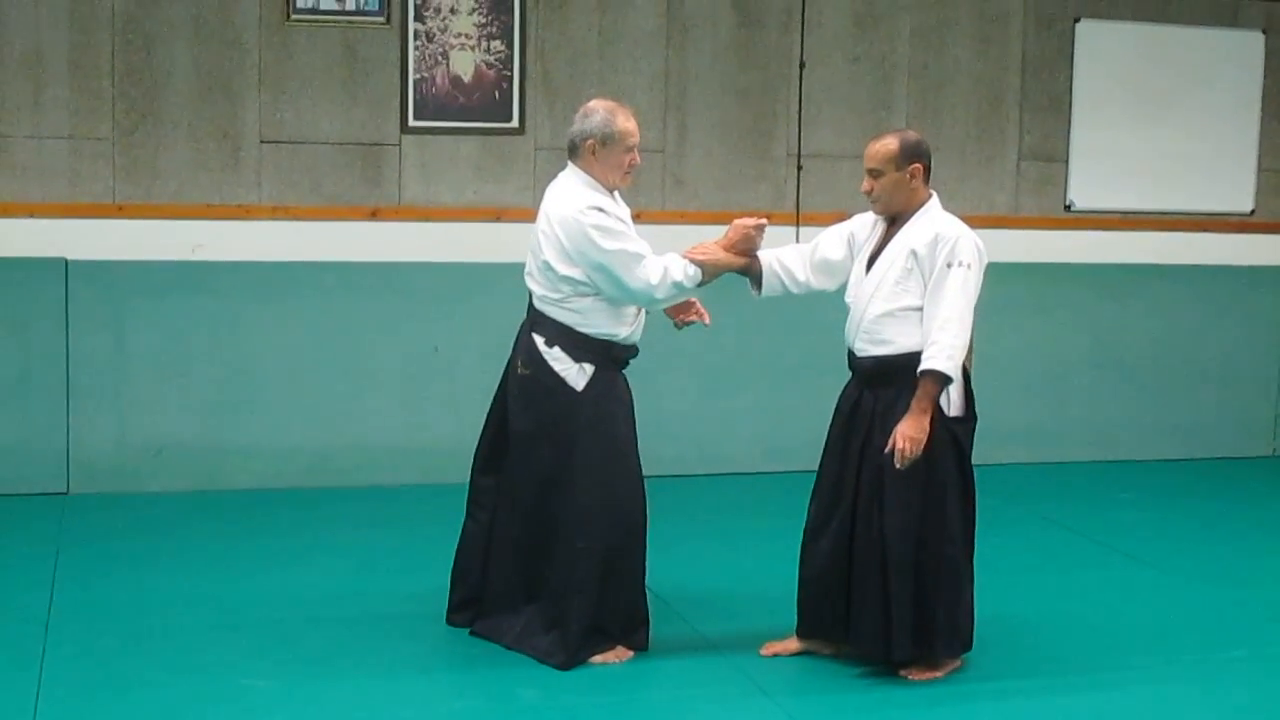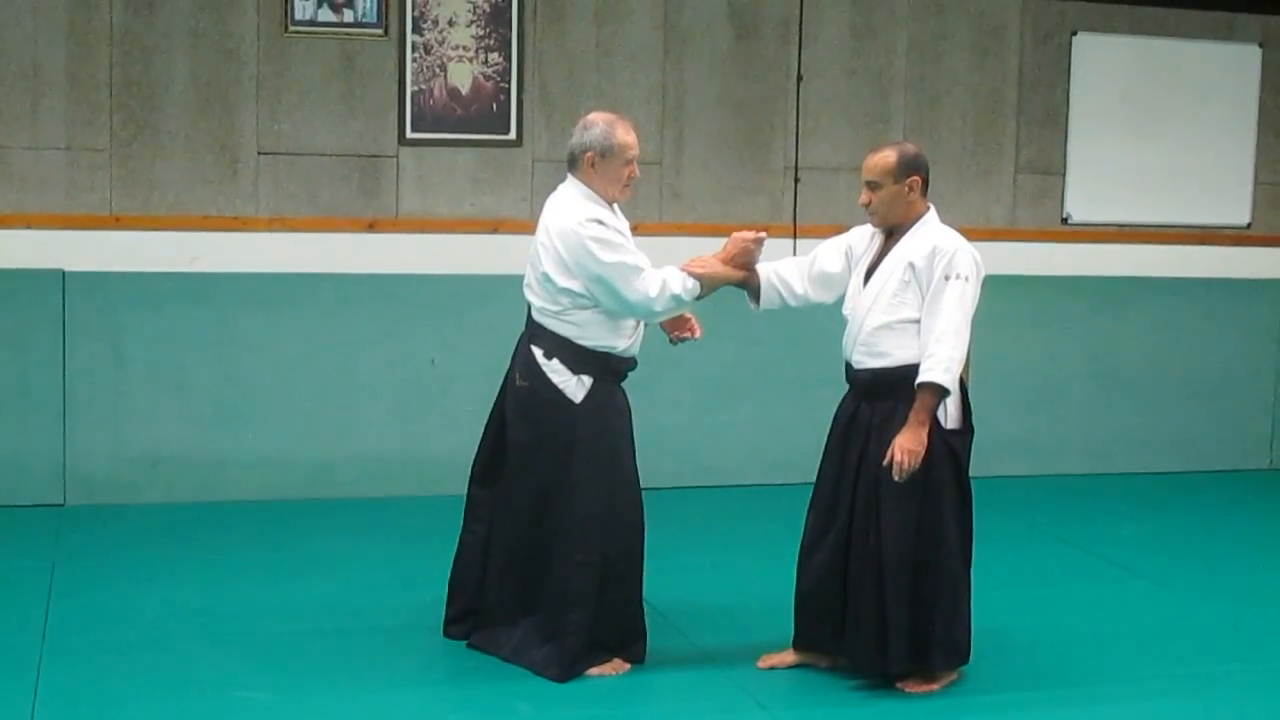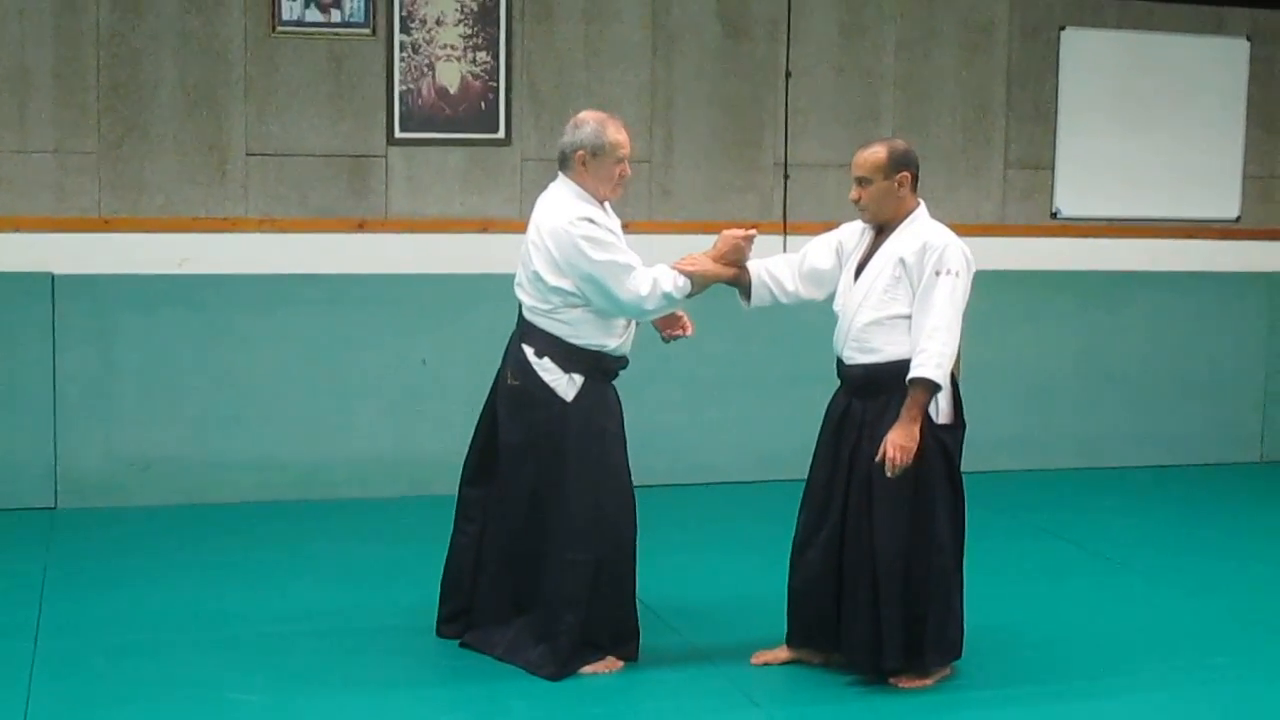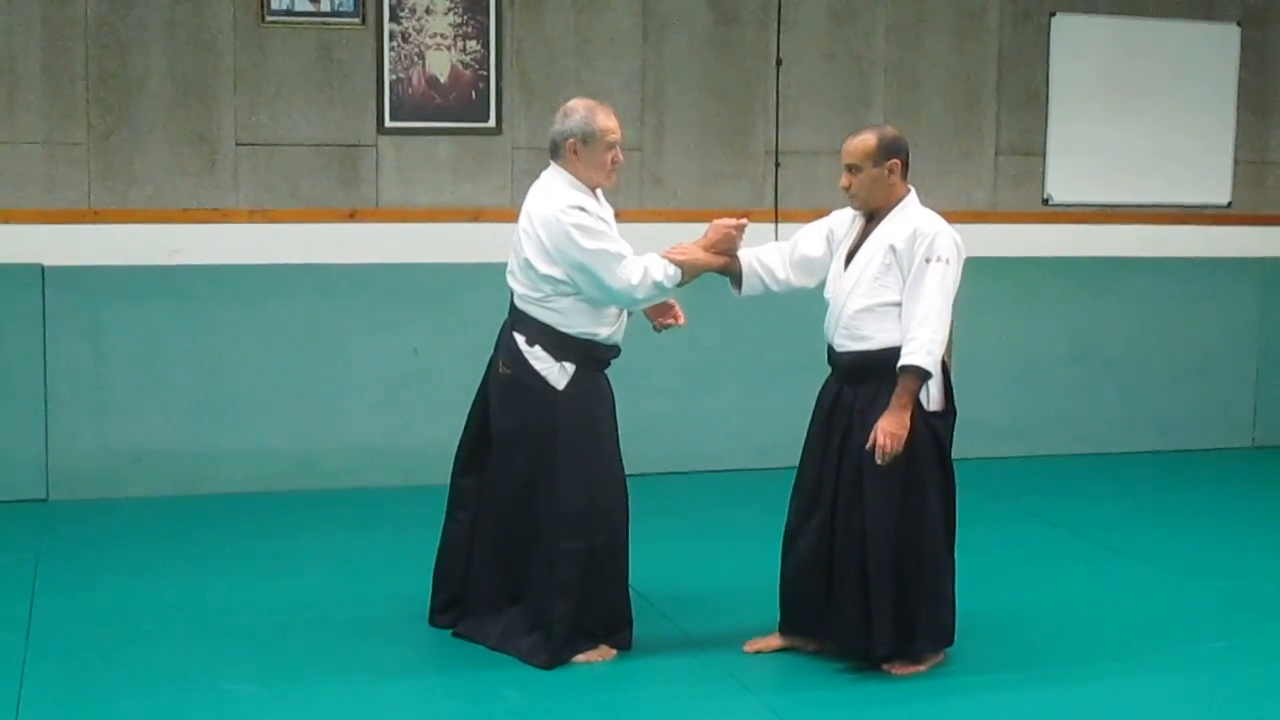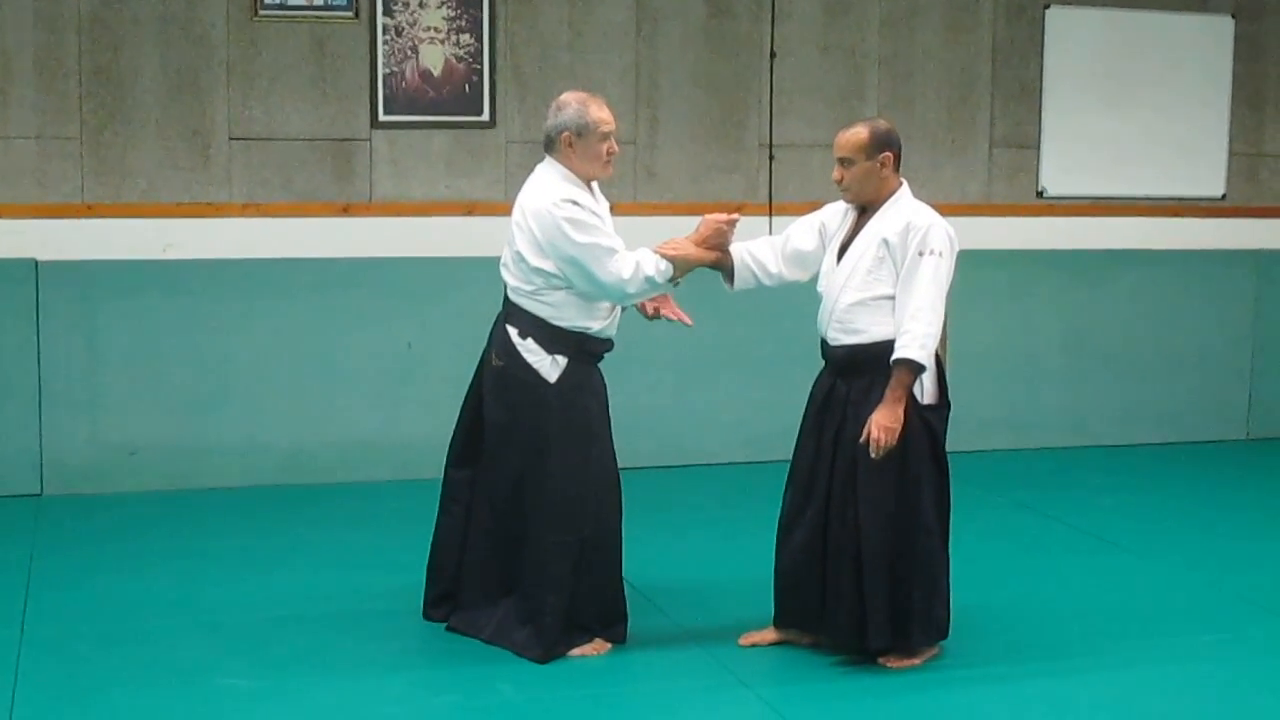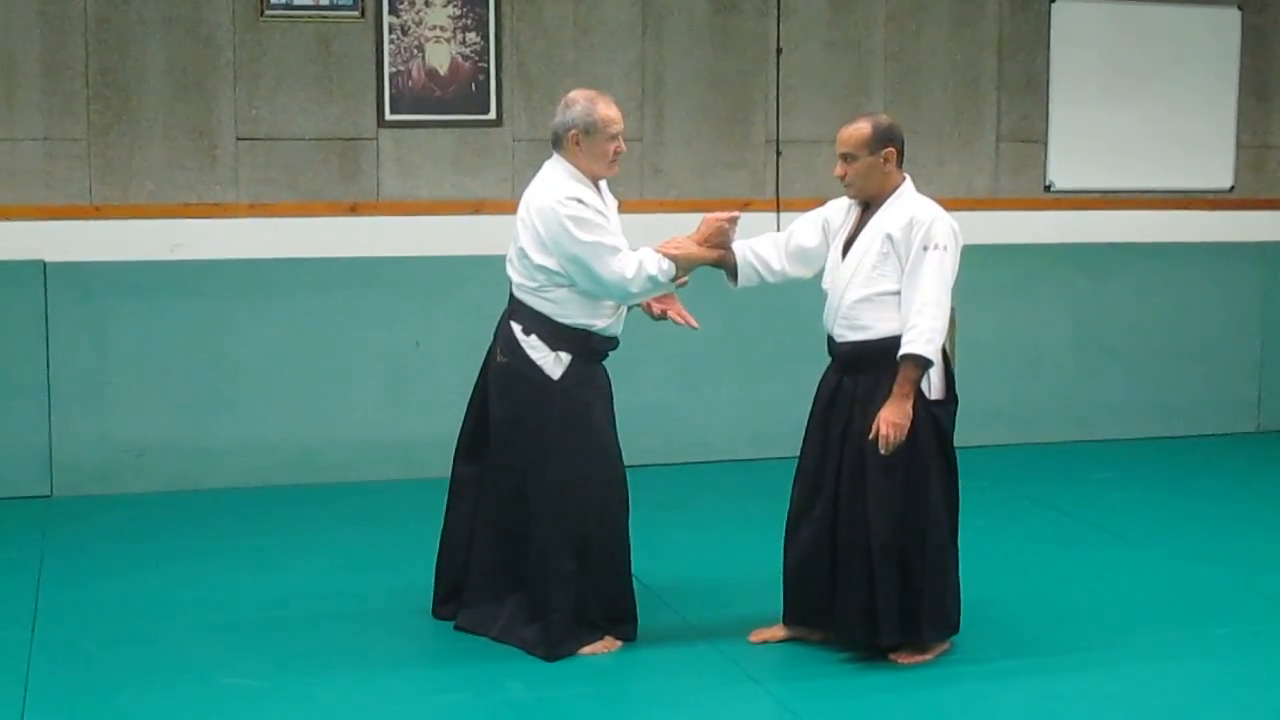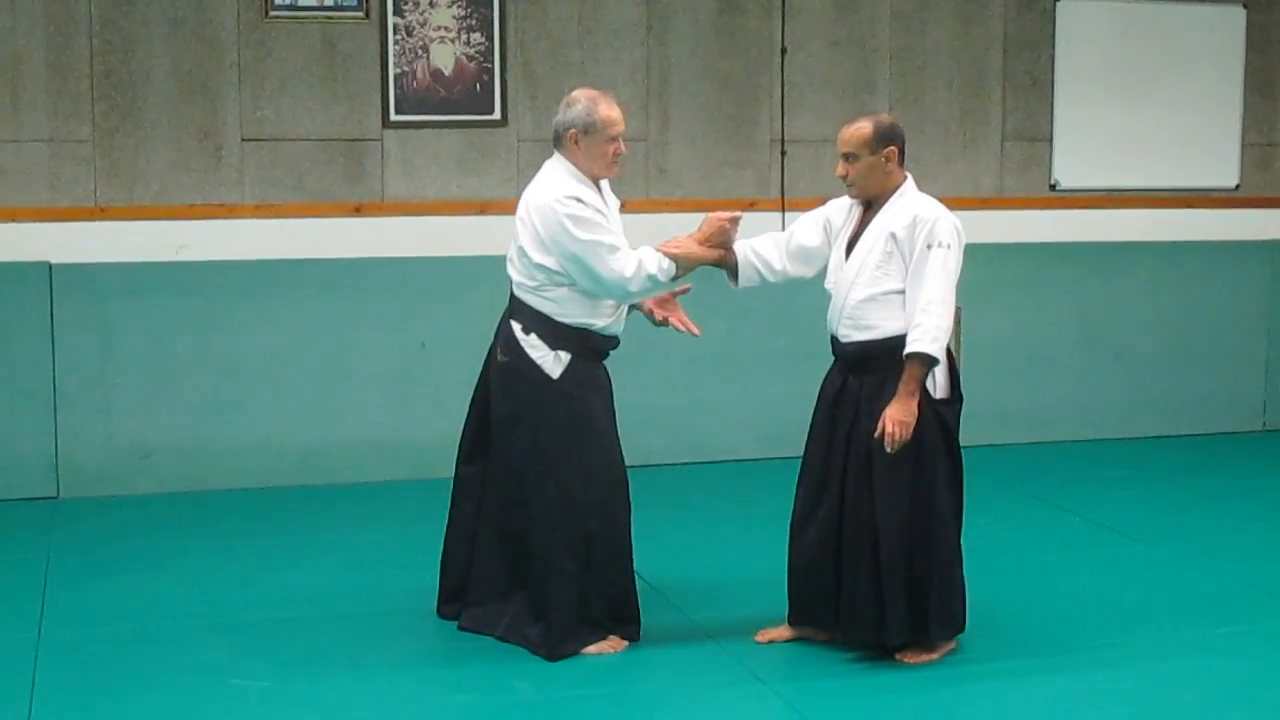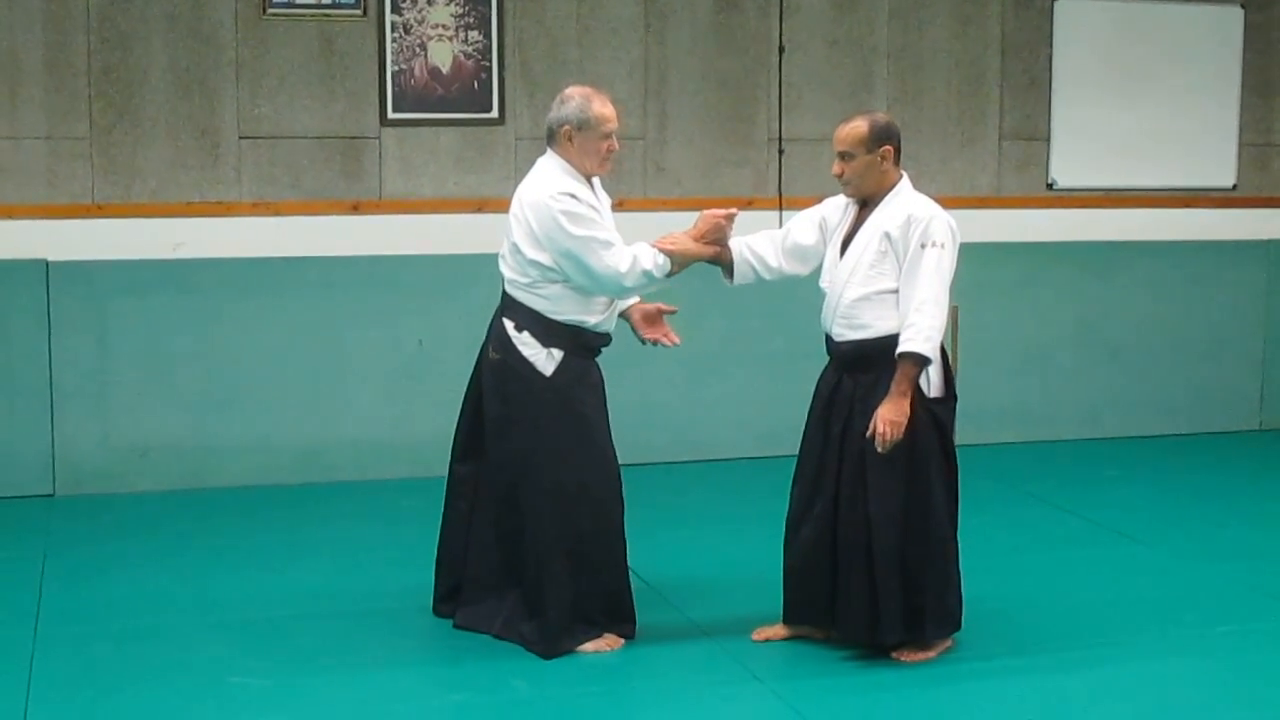
dt=0.3s
person 1, frame 1
left shoulder: (584, 192)
right shoulder: (582, 211)
left elbow: (624, 274)
right elbow: (647, 279)
left wrist: (670, 298)
right wrist: (724, 252)
left hip: (550, 361)
right hip: (572, 371)
left knee: (525, 485)
right knee: (596, 501)
left ankle: (492, 602)
right ankle: (582, 633)
person 1, frame 2
left shoulder: (584, 205)
right shoulder: (581, 224)
left elbow: (622, 287)
right elbow: (646, 291)
left wrist: (666, 312)
left hip: (550, 374)
right hip: (570, 384)
left knee: (523, 498)
right knee: (594, 513)
left ankle: (488, 614)
right ankle: (578, 645)
person 1, frame 3
left shoulder: (577, 204)
right shoulder: (571, 222)
left elbow: (614, 286)
right elbow: (636, 289)
left wrist: (655, 312)
right wrist: (714, 263)
left hip: (541, 373)
right hip: (561, 383)
left knee: (515, 497)
right knee: (586, 512)
left ankle: (482, 615)
right ankle: (570, 644)
person 1, frame 4
left shoulder: (572, 193)
right shoulder: (563, 211)
left elbow: (605, 275)
right elbow: (627, 280)
left wrist: (649, 300)
right wrist: (704, 253)
left hip: (536, 362)
right hip: (553, 371)
left knee: (508, 487)
right knee: (579, 501)
left ankle: (476, 603)
right ankle: (565, 633)
person 1, frame 5
left shoulder: (571, 186)
right shoulder: (555, 204)
left elbow: (598, 271)
right elbow: (618, 275)
left wrist: (641, 292)
right wrist: (694, 248)
left hip: (527, 356)
right hip: (546, 365)
left knee: (500, 479)
right knee: (573, 493)
left ankle: (470, 598)
right ankle: (559, 627)
person 1, frame 6
left shoulder: (583, 183)
right shoulder: (560, 201)
left elbow: (604, 269)
right elbow: (621, 275)
left wrist: (645, 293)
right wrist: (697, 247)
left hip: (540, 355)
right hip: (549, 362)
left knee: (508, 478)
right knee: (579, 490)
left ankle: (478, 596)
right ankle: (569, 624)
person 1, frame 7
left shoulder: (585, 184)
right shoulder: (560, 201)
left elbow: (603, 269)
right elbow: (619, 273)
left wrist: (645, 298)
right wrist: (697, 247)
left hip: (539, 354)
right hip: (550, 361)
left knee: (512, 478)
right knee: (581, 491)
left ankle: (485, 595)
right ankle: (574, 624)
person 1, frame 8
left shoulder: (577, 182)
right shoulder: (553, 197)
left elbow: (597, 267)
right elbow: (615, 268)
left wrist: (630, 309)
right wrist: (694, 242)
left hip: (535, 352)
right hip: (541, 358)
left knee: (505, 478)
right knee: (574, 488)
left ankle: (478, 594)
right ankle: (570, 622)
person 2, frame 1
left shoulder: (950, 239)
right shoulder: (866, 228)
left elbow: (947, 334)
right elbow: (804, 264)
left wrist: (919, 412)
right wrist: (740, 261)
left hip: (921, 396)
right hip: (866, 392)
left knee: (922, 526)
right knee: (839, 514)
left ankle: (938, 647)
right ankle: (824, 630)
person 2, frame 2
left shoulder: (947, 252)
right shoulder: (863, 241)
left elbow: (945, 346)
right elbow: (802, 276)
left wrist: (916, 425)
right wrist: (736, 273)
left hip: (917, 407)
right hip: (862, 404)
left knee: (918, 539)
right knee: (835, 527)
left ankle: (934, 660)
right ankle: (822, 641)
person 2, frame 3
left shoulder: (938, 247)
right shoulder: (853, 237)
left elbow: (936, 342)
right elbow: (793, 273)
left wrist: (909, 421)
right wrist: (727, 271)
left hip: (910, 405)
right hip: (854, 400)
left knee: (910, 535)
right knee: (828, 523)
left ankle: (927, 655)
right ankle: (815, 638)
person 2, frame 4
left shoulder: (928, 235)
right shoulder: (845, 224)
left elbow: (926, 329)
right elbow: (784, 261)
left wrist: (899, 408)
right wrist: (718, 260)
left hip: (899, 392)
right hip: (845, 387)
left knee: (901, 523)
right knee: (819, 511)
left ankle: (919, 642)
right ankle: (808, 626)
person 2, frame 5
left shoulder: (920, 227)
right shoulder: (837, 217)
left elbow: (920, 322)
right elbow: (782, 253)
left wrist: (893, 403)
right wrist: (712, 254)
left hip: (895, 385)
right hip: (839, 380)
left knee: (894, 516)
right knee: (812, 505)
left ankle: (912, 636)
right ankle: (803, 619)
person 2, frame 6
left shoulder: (924, 222)
right shoulder: (841, 214)
left elbow: (926, 317)
right elbow: (783, 251)
left wrist: (901, 397)
right wrist: (713, 253)
left hip: (901, 379)
right hip: (845, 377)
left knee: (905, 511)
right knee: (820, 500)
left ankle: (924, 630)
right ankle: (812, 614)
person 2, frame 7
left shoulder: (928, 220)
right shoulder: (842, 213)
left elbow: (930, 315)
right elbow: (785, 251)
left wrist: (907, 395)
right wrist: (716, 252)
left hip: (905, 379)
right hip: (849, 377)
left knee: (911, 510)
right knee: (825, 500)
left ankle: (931, 630)
right ankle: (817, 615)
person 2, frame 8
left shoulder: (922, 220)
right shoulder: (837, 212)
left elbow: (924, 315)
right elbow: (778, 249)
left wrist: (899, 395)
right wrist: (708, 250)
left hip: (900, 378)
right hip: (844, 375)
left knee: (906, 510)
right knee: (821, 500)
left ankle: (927, 628)
right ankle: (814, 613)
